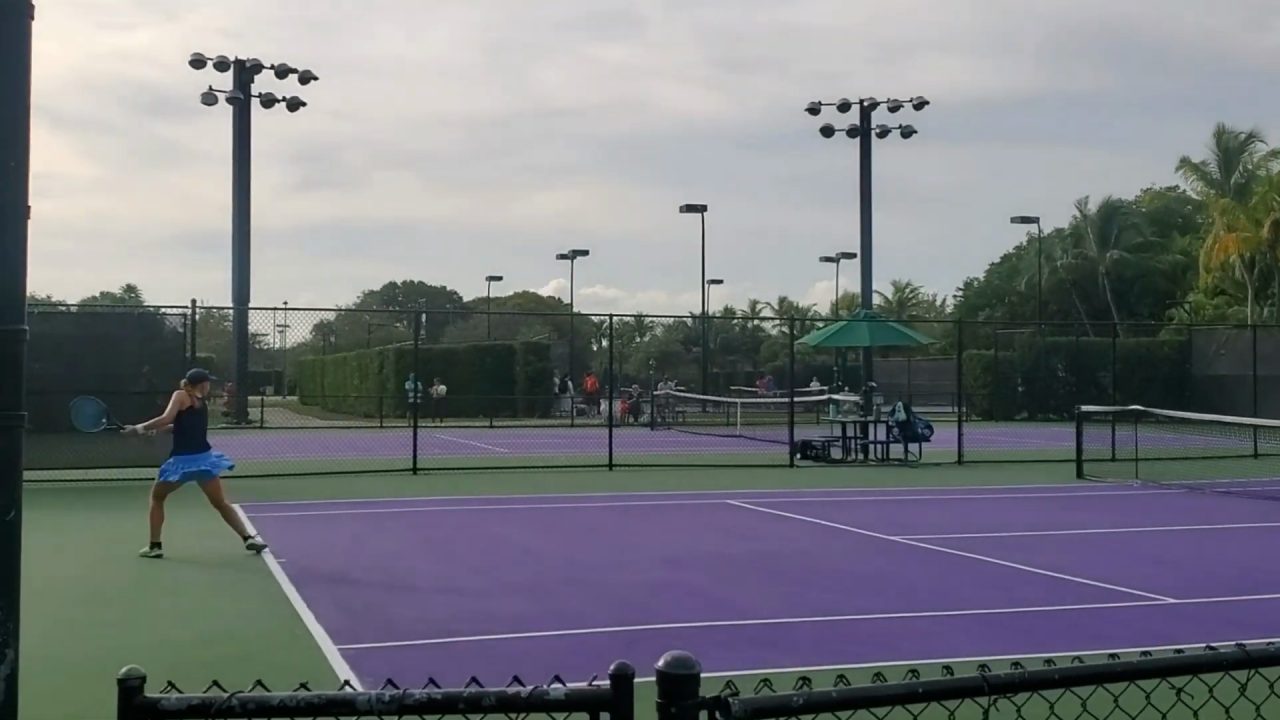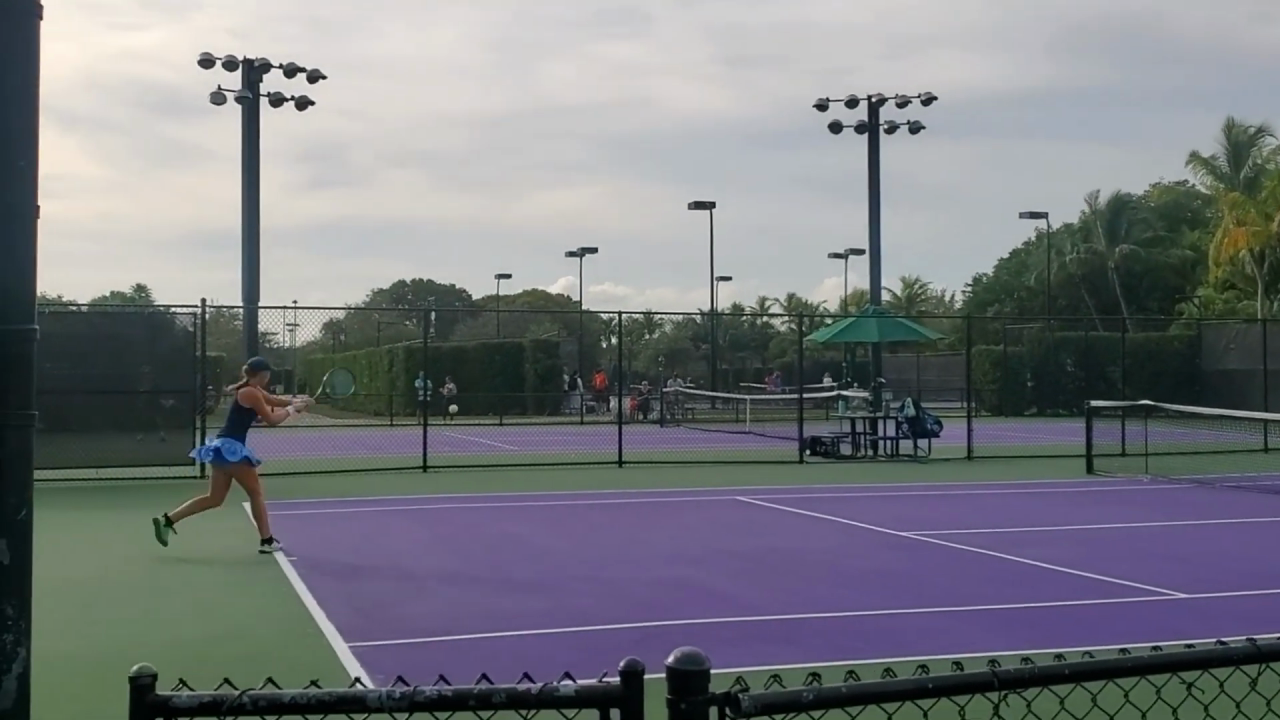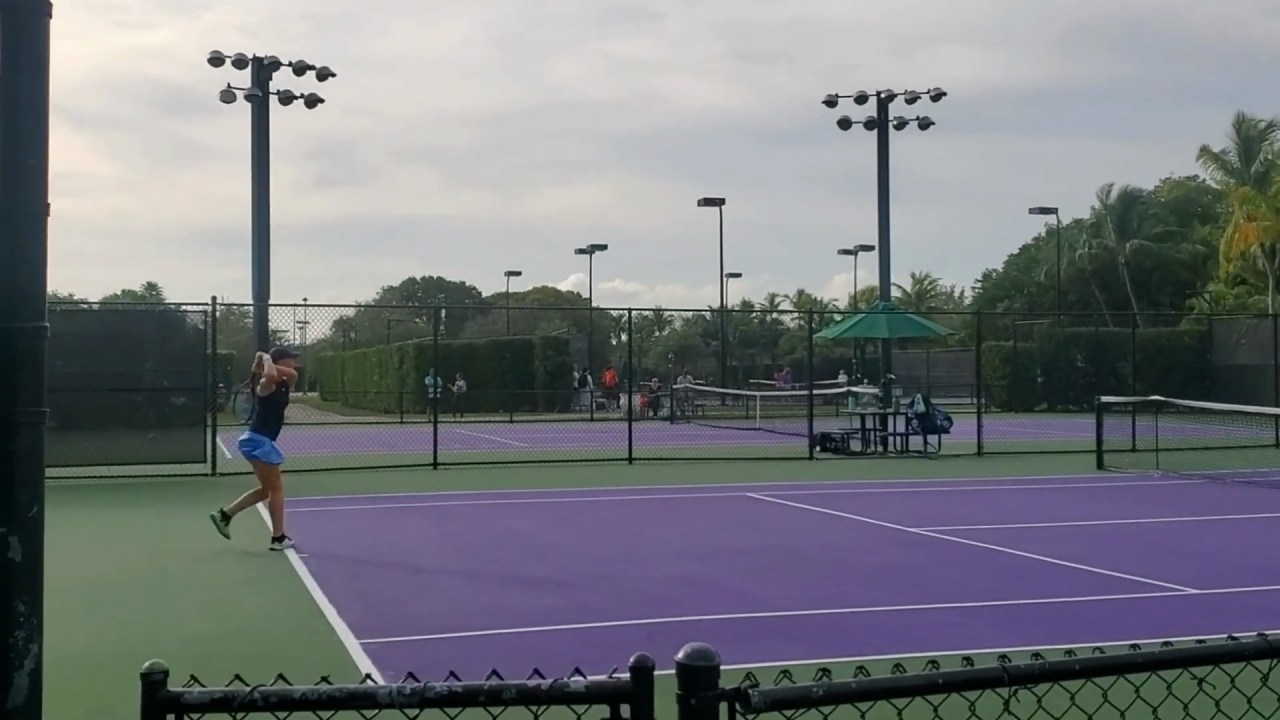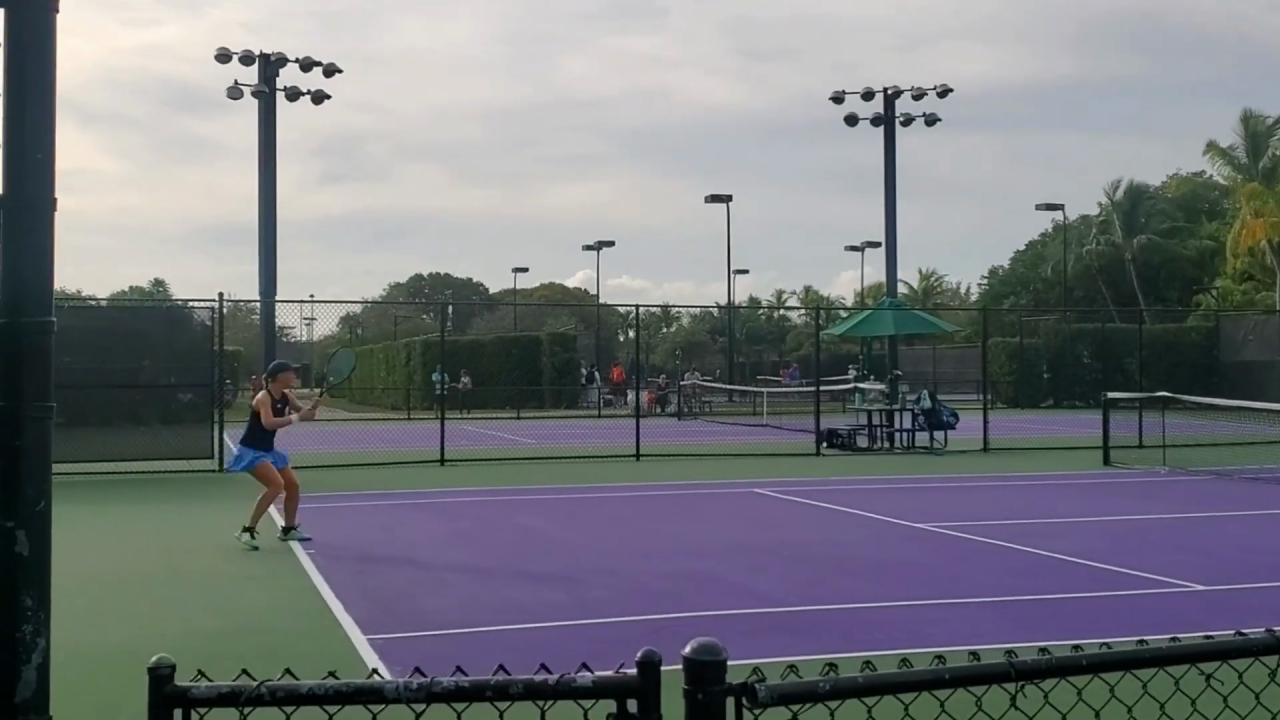
dt=0.3s
person 1, frame 1
left shoulder: (180, 396)
right shoulder: (203, 403)
left elbow: (166, 420)
left wrist: (140, 428)
right wrist: (151, 430)
left hip: (180, 461)
right hip: (204, 459)
left knee: (156, 497)
right knee: (220, 503)
left ankle: (155, 546)
right ankle: (249, 538)
person 1, frame 2
left shoulder: (252, 391)
right shoulder: (251, 393)
left elbow: (273, 400)
right elbow: (271, 420)
left wrist: (295, 402)
right wrist: (292, 410)
left hip: (222, 447)
right hip: (230, 448)
left knee: (214, 498)
right knee: (256, 493)
left ankle: (168, 520)
right ankle: (266, 541)
person 1, frame 3
left shoulder: (284, 382)
right shoulder: (267, 384)
left elbow: (294, 374)
right elbow: (271, 374)
left wrist: (268, 361)
right wrist: (267, 359)
left hip: (263, 442)
right hip: (259, 441)
left knee: (267, 489)
right knee: (276, 488)
left ankle: (224, 514)
right ankle: (278, 538)
person 1, frame 4
left shoulder: (285, 396)
right shoulder: (263, 397)
left elbow: (304, 413)
right elbow: (268, 423)
left wrist: (311, 408)
right wrist: (296, 418)
left hip: (268, 451)
right hip: (251, 452)
left knee: (293, 486)
right knee: (275, 486)
left ankle: (288, 529)
right ankle: (248, 530)
